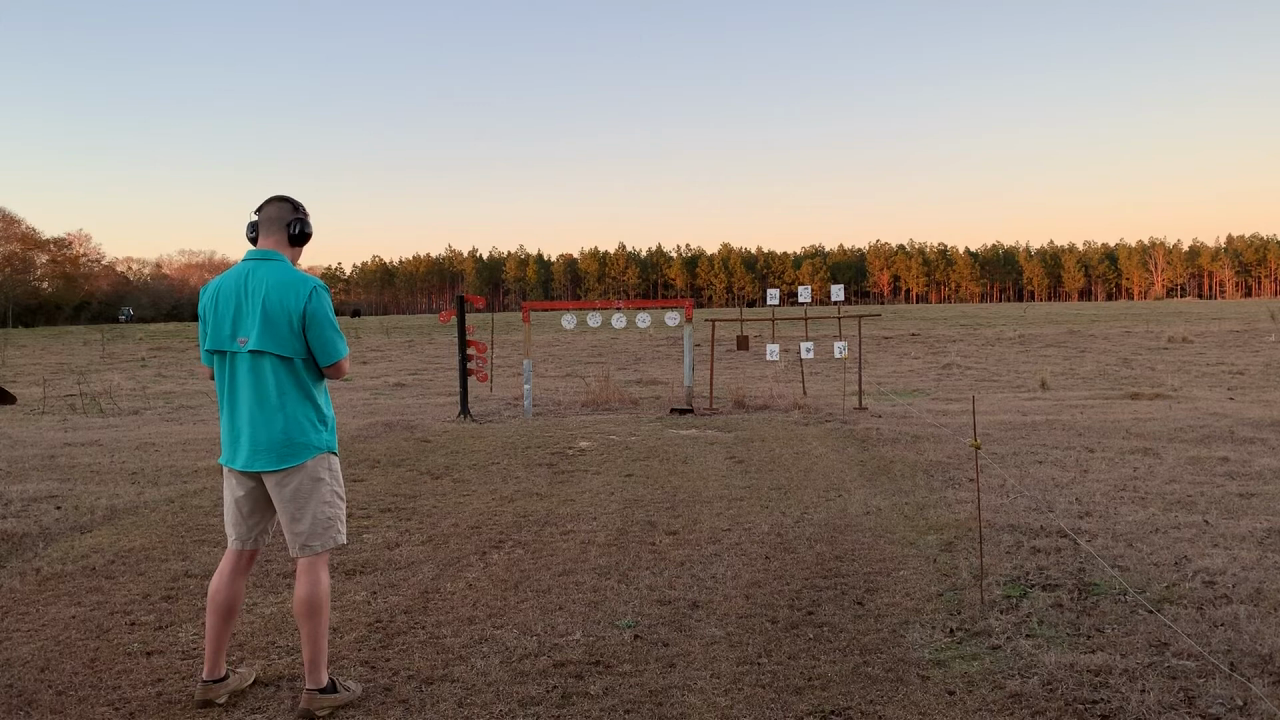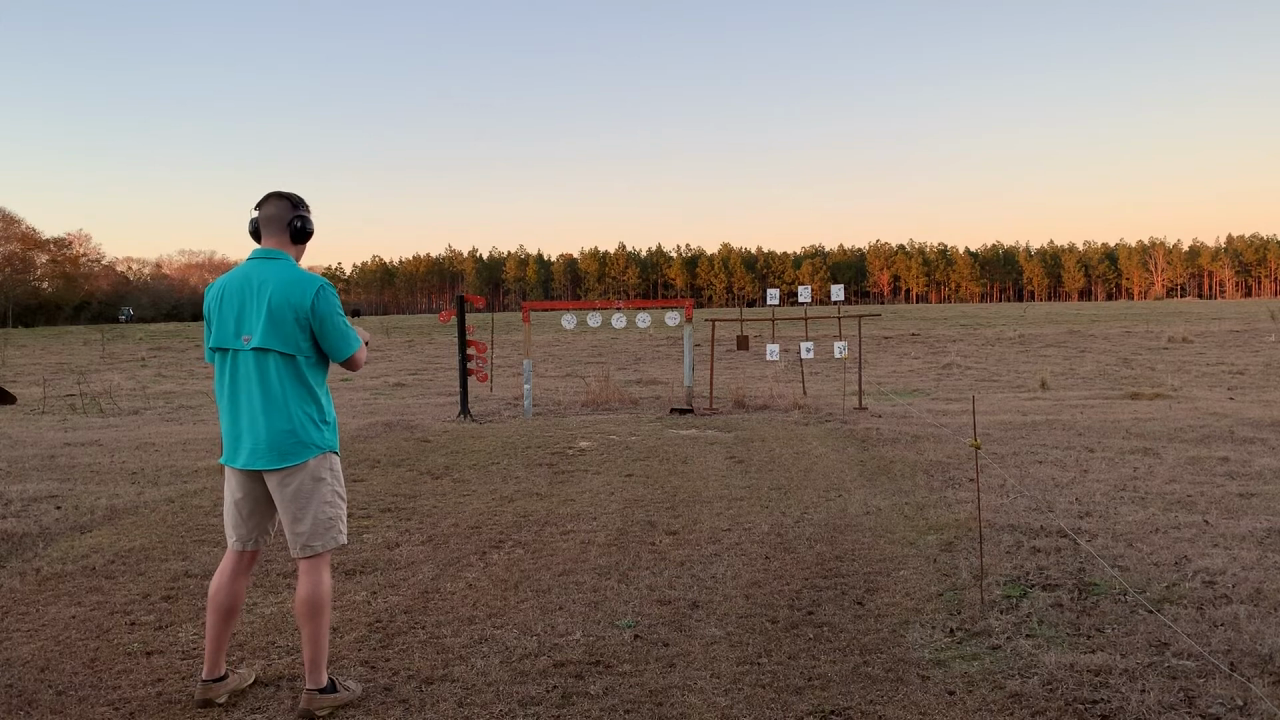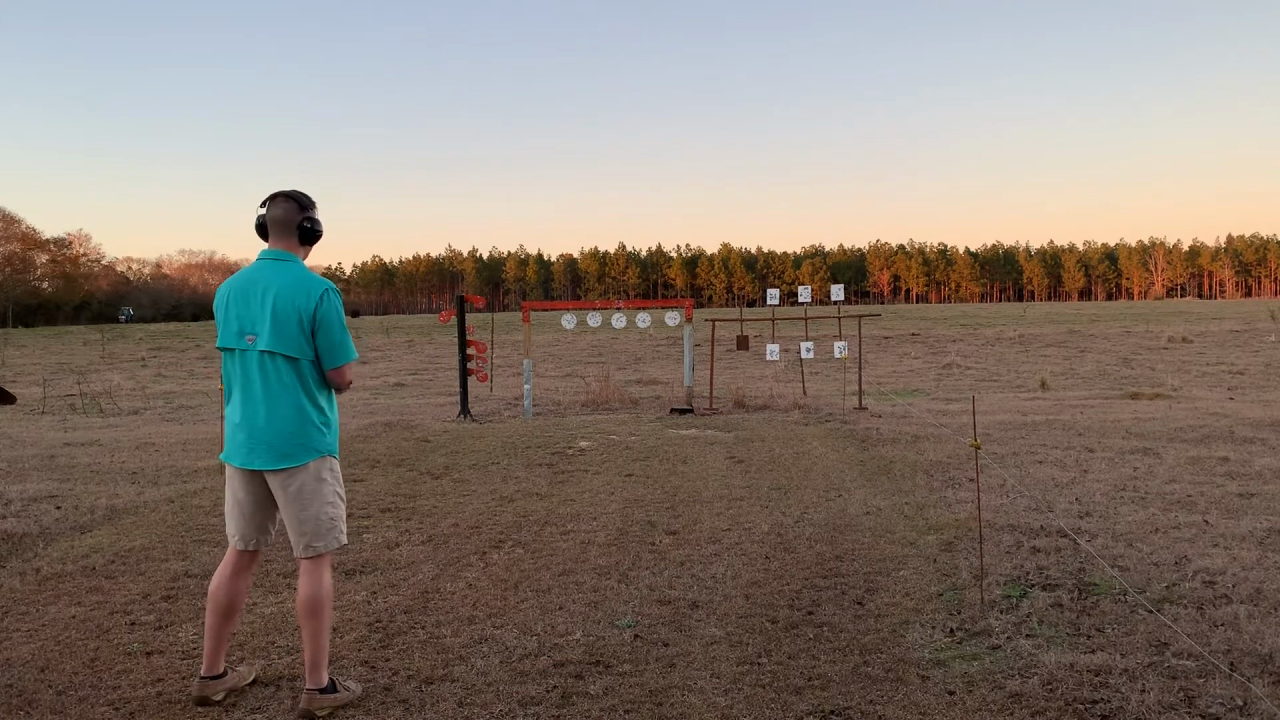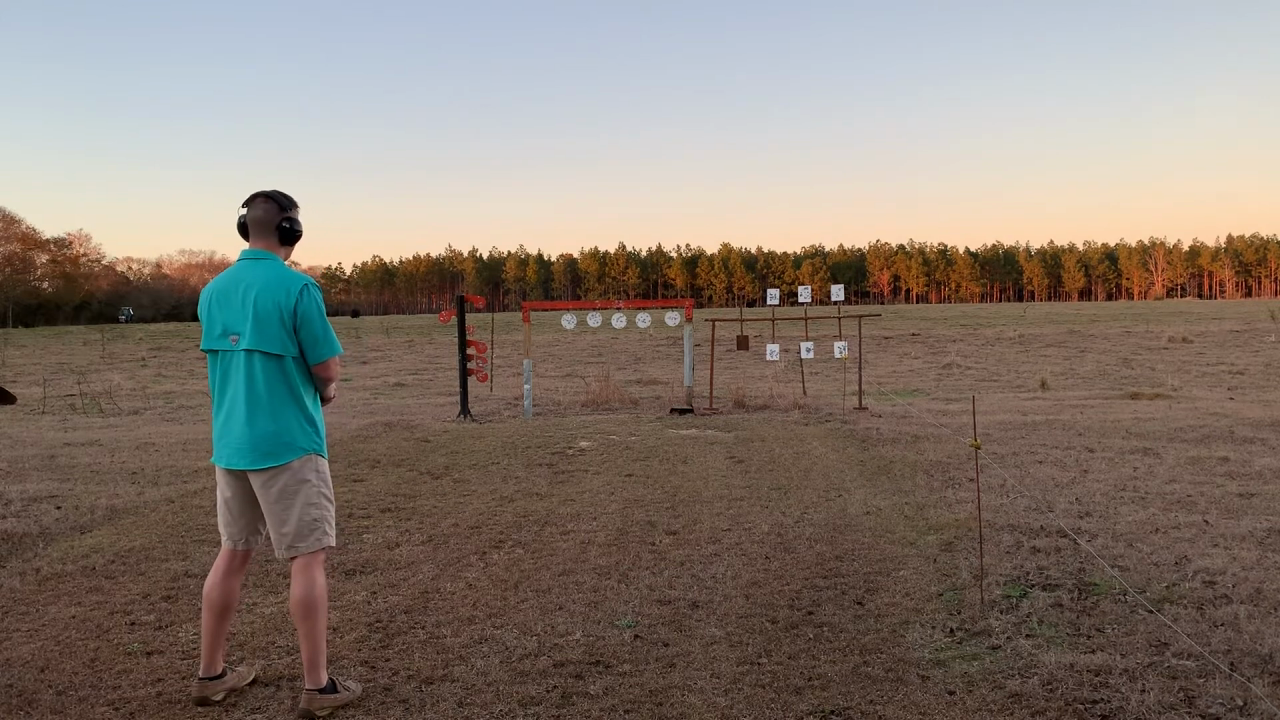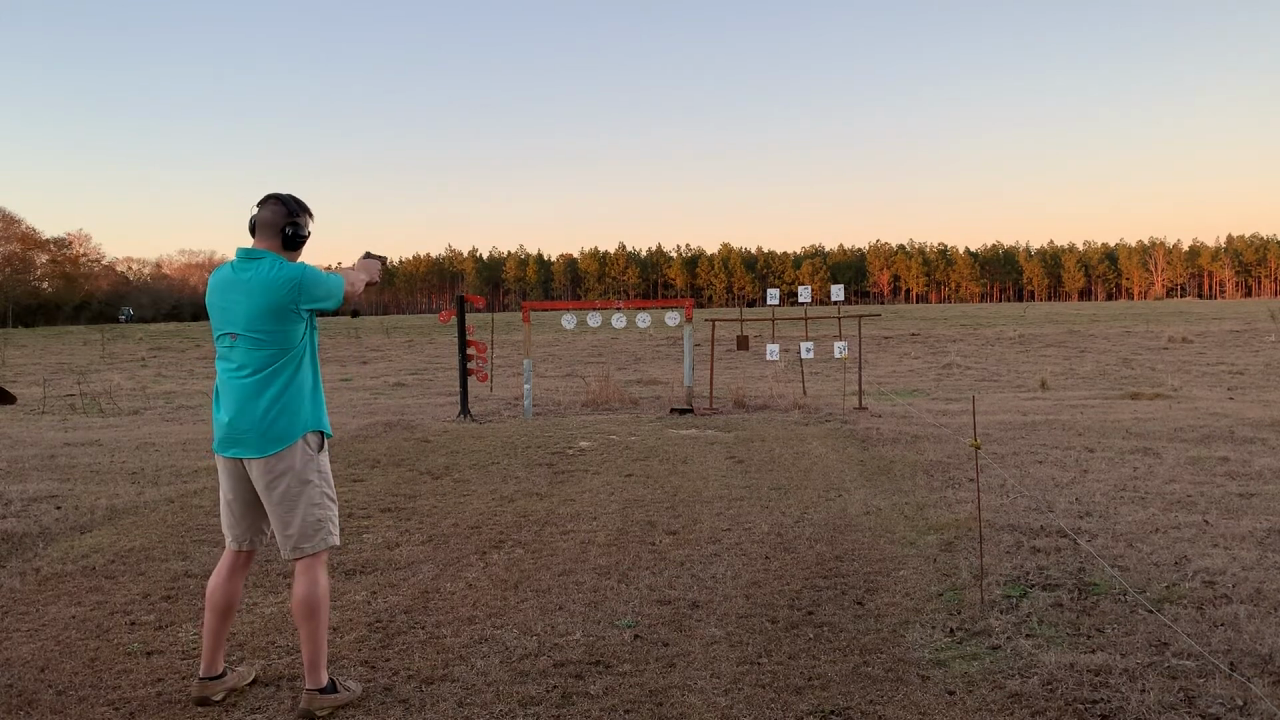
dt=0.7s
person 1, frame 1
left shoulder: (214, 290)
right shoulder: (305, 289)
left elbow: (212, 367)
right elbow: (337, 368)
right wrist: (325, 352)
left hip: (240, 446)
right hip: (300, 445)
left knee: (238, 553)
right knee: (312, 558)
left ankle: (213, 676)
person 1, frame 2
left shoulder: (219, 288)
right shoulder: (310, 288)
left elbow: (221, 359)
right elbow: (353, 360)
right wrist: (359, 337)
left hip: (241, 445)
right hip: (300, 444)
left knee: (239, 554)
right knee: (313, 559)
left ankle: (213, 676)
person 1, frame 3
left shoulder: (229, 289)
right shoulder: (316, 290)
right elbow: (341, 375)
right wrist: (329, 379)
left hip: (244, 444)
right hip: (302, 445)
left knee: (240, 554)
right knee: (315, 560)
left ankle: (212, 674)
person 1, frame 4
left shoulder: (213, 290)
right shoulder: (296, 287)
right elbow: (327, 369)
right wrist: (324, 387)
left hip: (232, 443)
right hip: (289, 443)
left knee: (233, 553)
right knee: (307, 559)
left ankle: (210, 674)
person 1, frame 5
left shoulder: (220, 279)
right shoulder: (292, 279)
right elbow: (347, 287)
left wrist: (347, 274)
right wrist: (362, 271)
left hip: (231, 437)
right hip: (285, 437)
left knee: (236, 552)
right knee: (310, 557)
left ankle: (211, 674)
